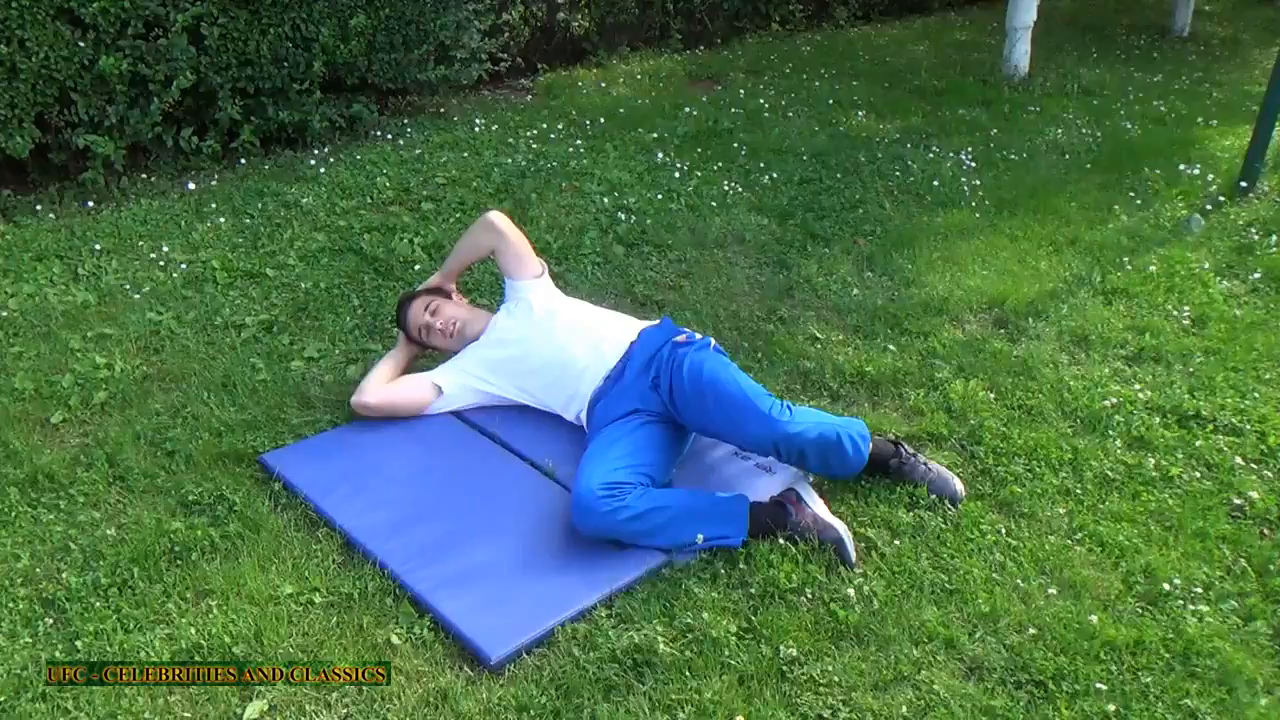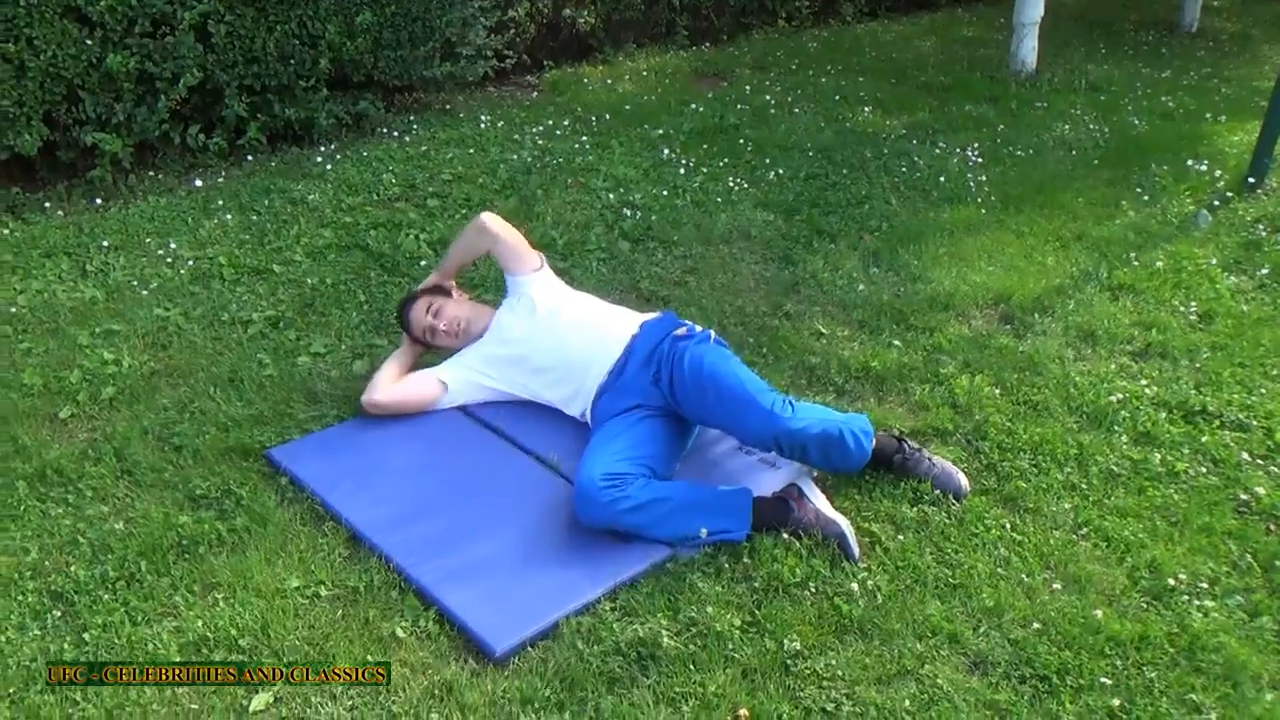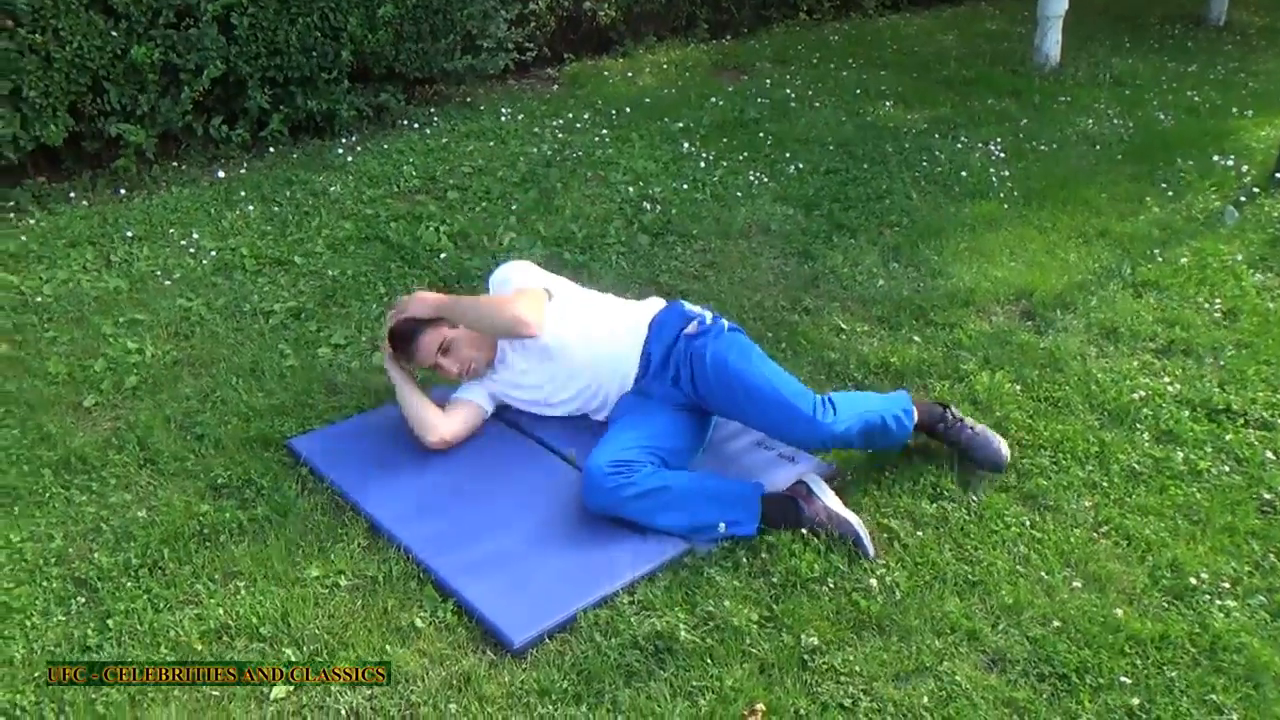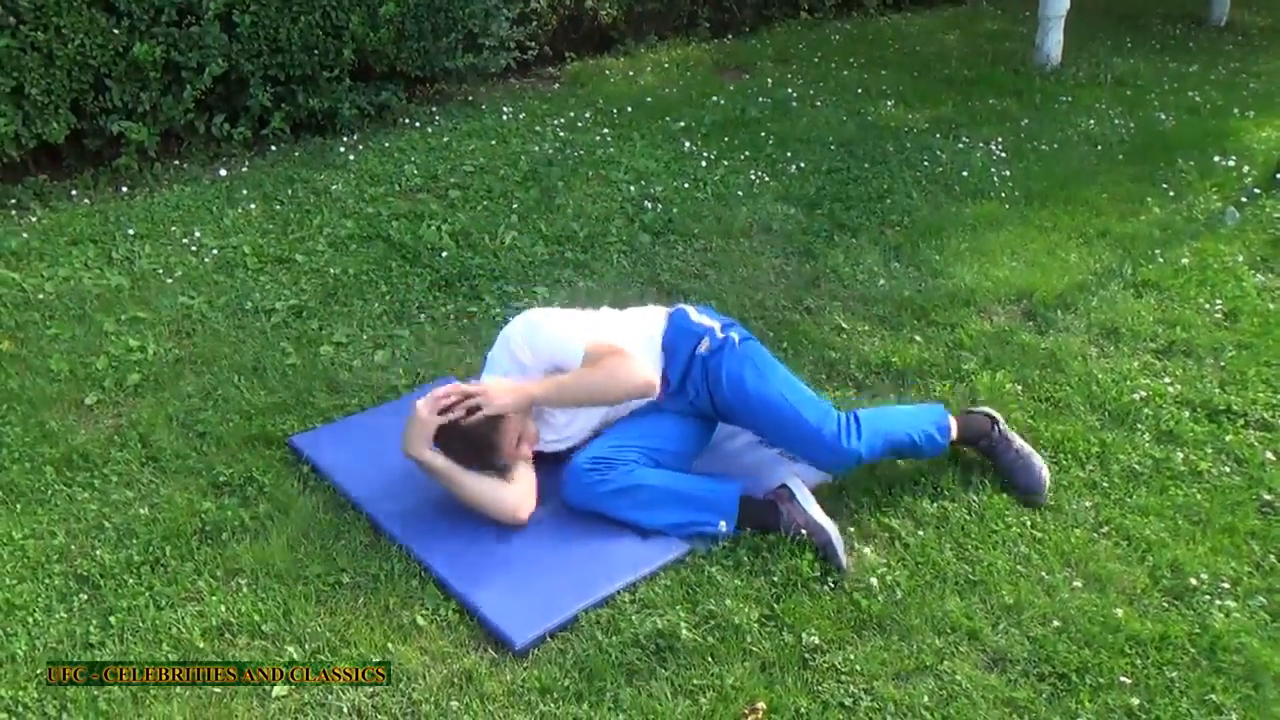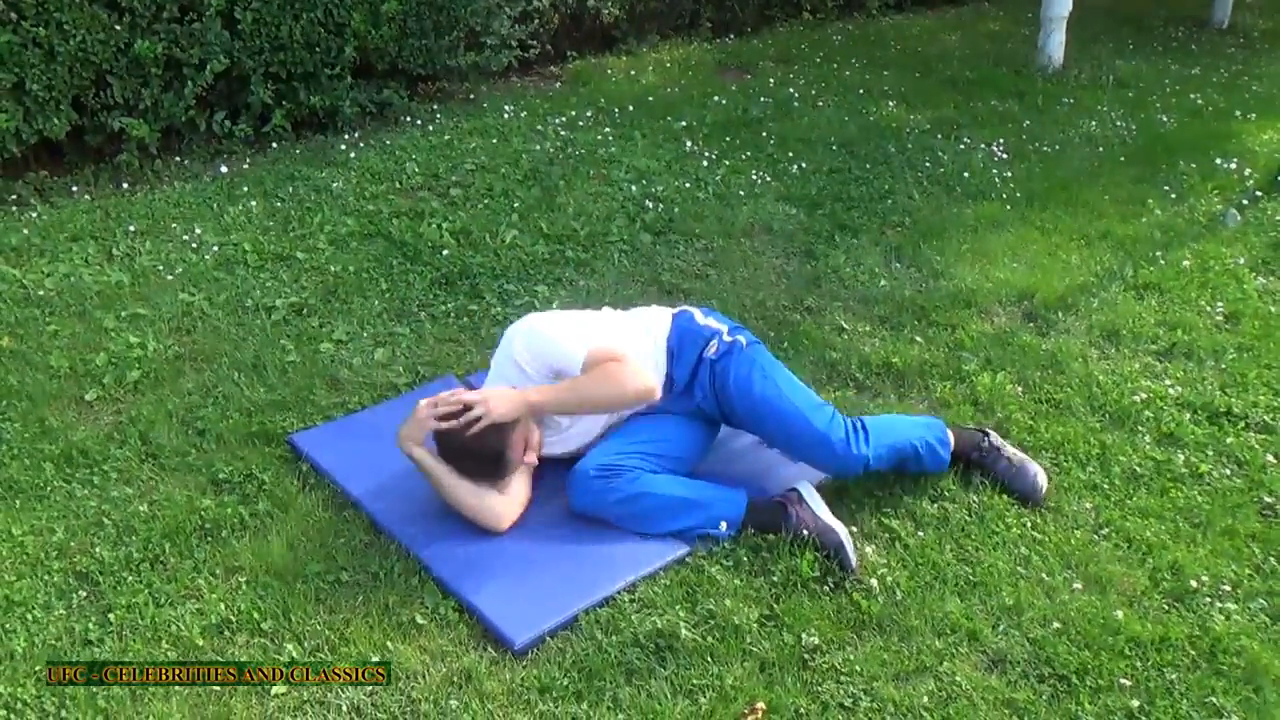
dt=0.5s
person 1, frame 1
left shoulder: (525, 296)
right shoulder: (464, 376)
left elbow: (495, 222)
right elbow: (368, 400)
left wrist: (439, 280)
right wrist: (403, 346)
left hip: (659, 354)
right hip: (616, 415)
left knee: (774, 427)
right knee: (594, 506)
left ankle: (885, 453)
right ankle: (777, 515)
person 1, frame 2
left shoulder: (527, 292)
right shoulder: (468, 370)
left elbow: (488, 225)
right elbow: (377, 398)
left wrist: (438, 279)
right wrist: (408, 347)
left hip: (660, 347)
right hip: (621, 411)
left knee: (771, 420)
right knee: (595, 497)
left ankle: (887, 449)
right ankle: (781, 510)
person 1, frame 3
left shoulder: (507, 280)
right shoulder: (482, 386)
left elbow: (526, 321)
right elbow: (435, 434)
left wrist: (445, 307)
right wrist: (396, 368)
left hip: (676, 340)
right hip: (642, 404)
left knee: (811, 421)
right knee: (603, 482)
left ankle: (926, 415)
right ankle: (786, 508)
person 1, frame 4
left shoulder: (528, 338)
right shoulder: (494, 420)
left elbow: (638, 374)
right elbow: (517, 508)
left wrist: (526, 392)
right wrist: (424, 456)
left hip: (689, 348)
right hip: (661, 413)
left knee: (836, 443)
right knee: (584, 480)
left ankle: (970, 427)
right ankle: (769, 512)
person 1, frame 5
left shoulder: (528, 342)
right shoulder: (500, 437)
left elbow: (637, 378)
right elbow: (498, 514)
left wrist: (526, 397)
right wrist: (416, 450)
left hip: (691, 351)
right hip: (666, 416)
left knee: (844, 449)
right knee: (590, 486)
left ankle: (966, 443)
right ankle: (776, 514)
